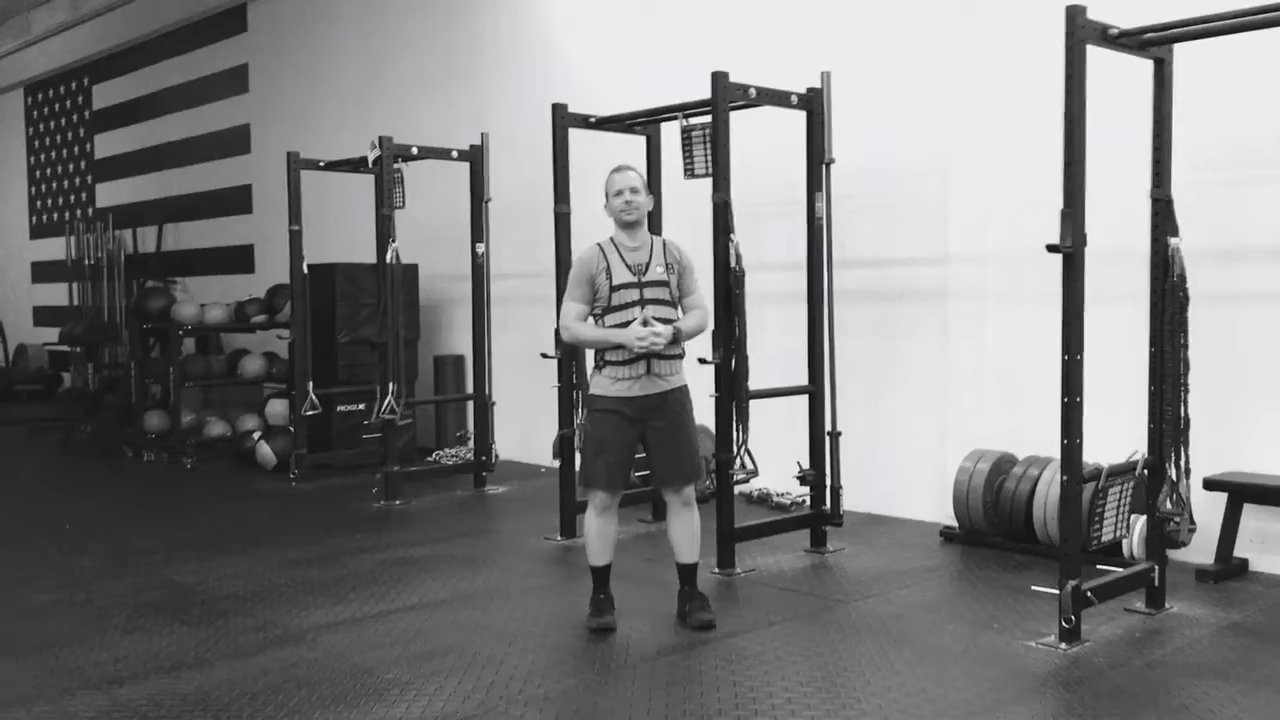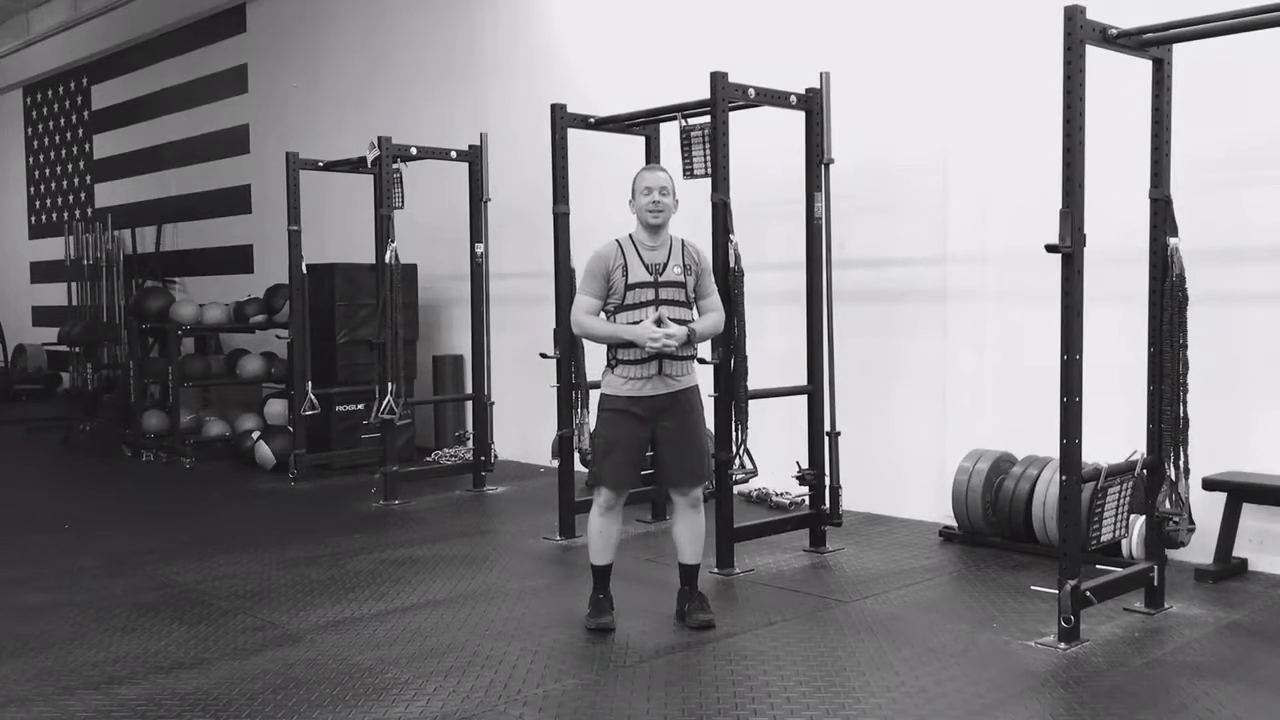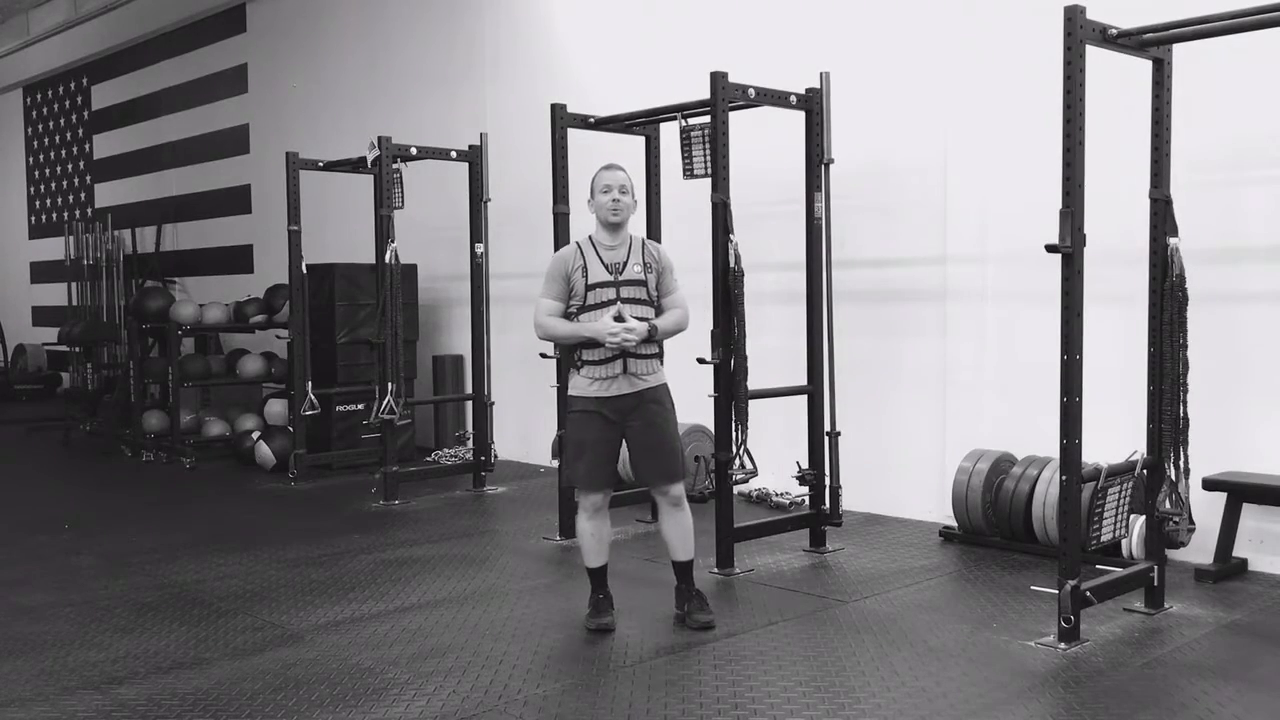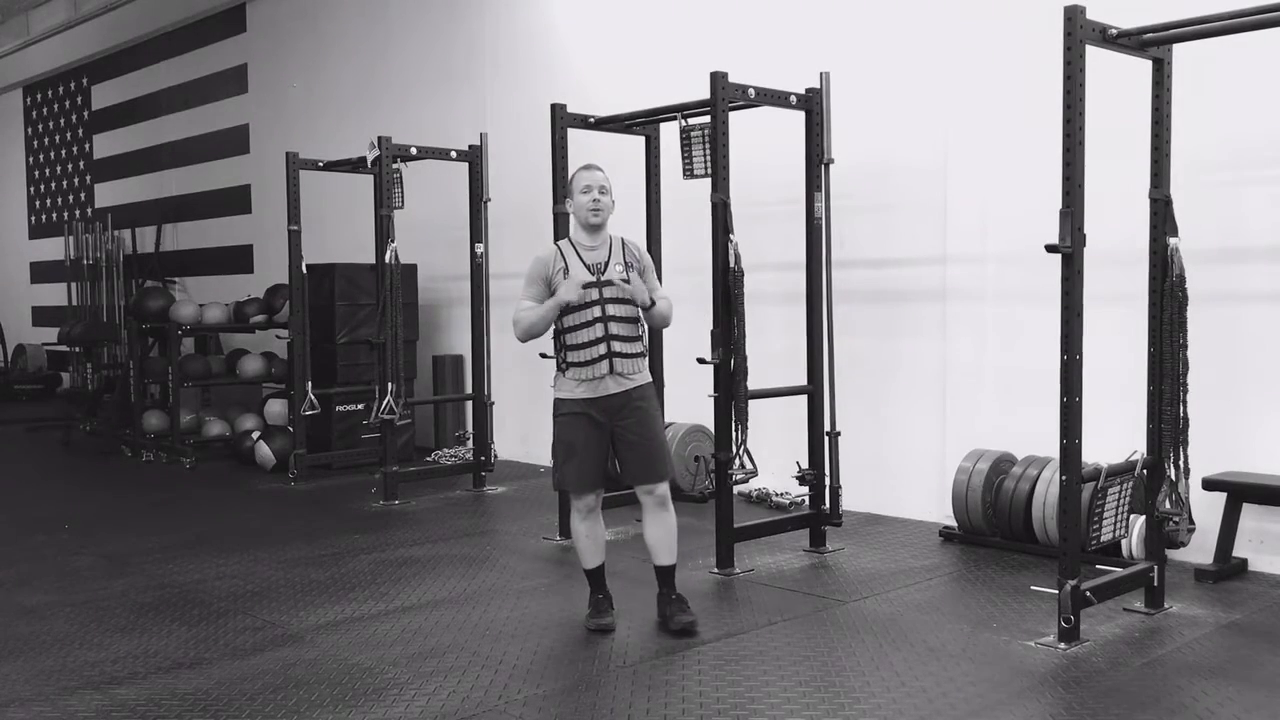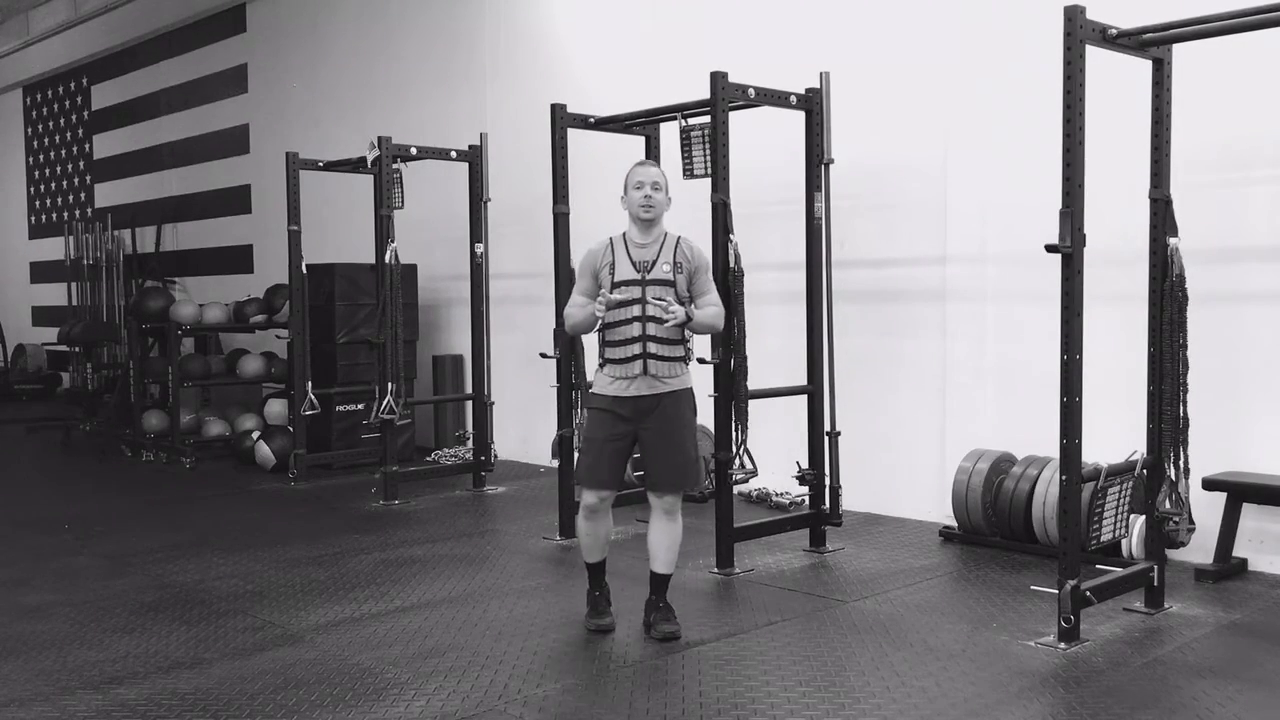
dt=1s
person 1, frame 1
left shoulder: (674, 255)
right shoulder: (590, 260)
left elbow: (700, 314)
right elbow: (569, 327)
left wrist: (672, 332)
right wrist: (621, 336)
left hip: (668, 391)
right hip: (611, 396)
left knee: (682, 493)
right knee: (603, 497)
left ankle: (689, 593)
right ankle: (601, 595)
person 1, frame 2
left shoulder: (693, 256)
right shoulder: (607, 256)
left elbow: (716, 316)
right elbow: (579, 320)
left wrist: (686, 333)
right wrist: (632, 332)
left hip: (679, 392)
right hip: (623, 394)
left knee: (689, 494)
right knee: (608, 495)
left ankle: (689, 593)
right ankle: (600, 595)
person 1, frame 3
left shoulder: (654, 255)
right shoulder: (567, 259)
left elbow: (680, 315)
right elbow: (543, 324)
left wrist: (647, 329)
right wrist: (594, 330)
left hip: (648, 389)
right hip: (590, 395)
left knee: (672, 491)
right knee: (592, 499)
left ankle: (686, 591)
right ankle: (599, 595)
person 1, frame 4
left shoulder: (634, 253)
right shoulder: (548, 260)
left elbow: (665, 314)
right elbow: (522, 328)
left wrist: (647, 301)
right wrist: (558, 303)
left hip: (634, 389)
right hip: (577, 397)
left knee: (656, 492)
right knee: (584, 500)
left ankle: (668, 594)
right ankle: (599, 595)
person 1, frame 5
left shoulder: (689, 253)
right shoulder: (599, 254)
left elbow: (716, 317)
right elbow: (570, 321)
left wrist: (686, 316)
right wrist: (592, 310)
left hip: (669, 393)
right hip: (610, 393)
left knee: (667, 501)
right knee: (594, 497)
left ankle: (658, 601)
right ankle: (597, 590)
